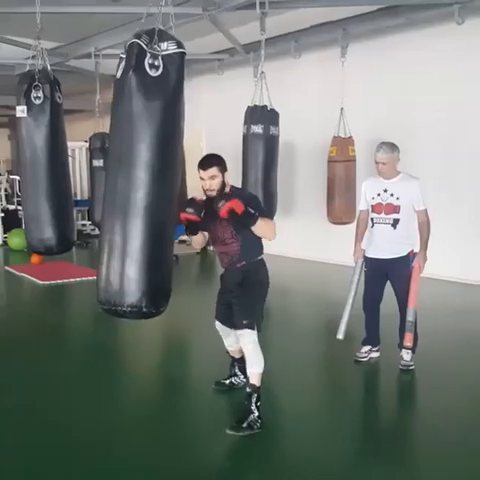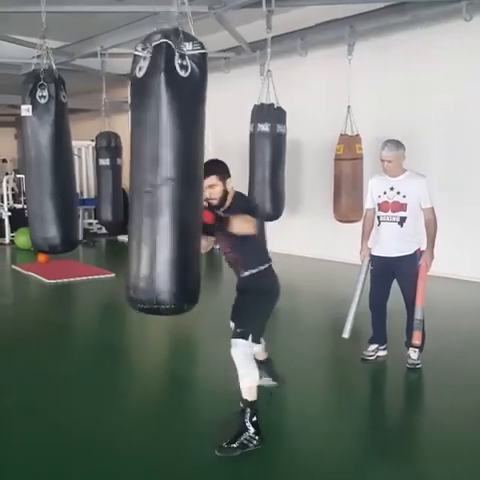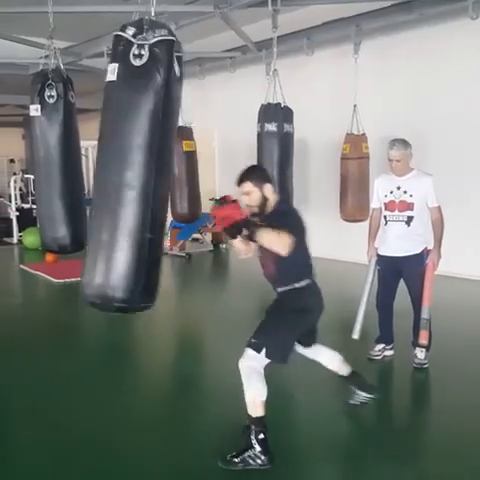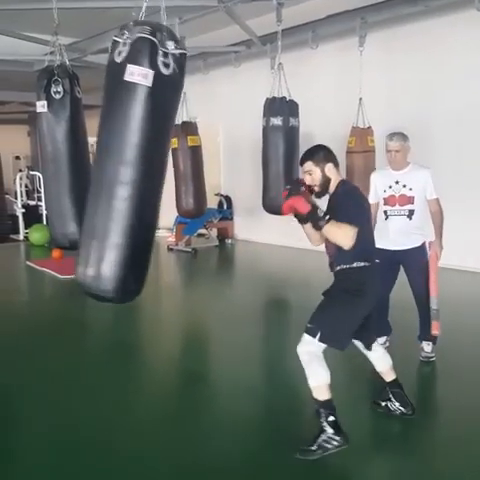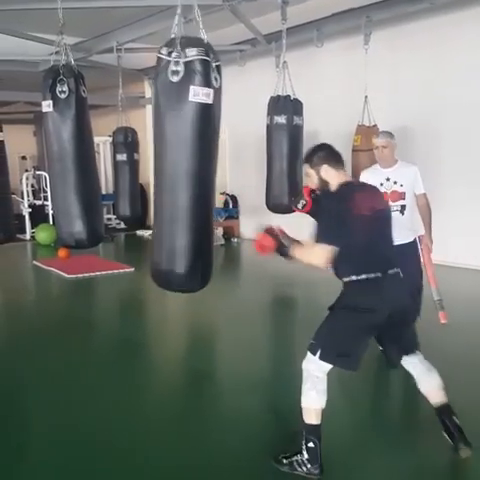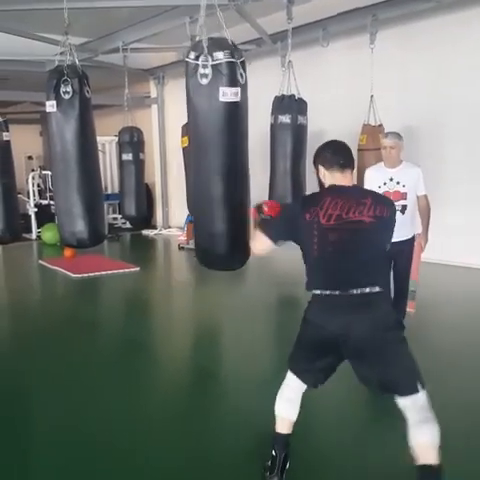
dt=0.5s
person 1, frame 1
left shoulder: (245, 198)
right shoulder: (207, 205)
left elbow: (270, 232)
right elbow: (198, 244)
left wrist: (244, 213)
right wrist: (192, 223)
left hip: (252, 274)
right hip: (230, 273)
left knee: (246, 335)
right knee: (223, 325)
left ankle: (254, 408)
right ankle: (240, 373)
person 1, frame 2
left shoulder: (243, 204)
right shoulder: (216, 209)
left elbow: (248, 227)
right elbow: (204, 245)
left wrist: (212, 220)
left hip: (261, 282)
right hip: (249, 282)
left knee: (240, 349)
right knee: (243, 331)
left ankle: (250, 428)
right ankle: (266, 372)
person 1, frame 3
left shoulder: (284, 216)
right shoulder: (266, 217)
left elbow: (283, 246)
right elbow: (245, 249)
left wrist: (246, 225)
right wrist: (235, 231)
left hip: (296, 300)
right hip: (302, 297)
left knee: (249, 362)
right knee: (307, 347)
left ankle: (258, 447)
right ankle: (361, 387)
person 1, frame 4
left shoulder: (348, 195)
right shoulder: (339, 197)
left elbow: (347, 240)
right elbow: (319, 239)
left wrist: (313, 213)
right wrist: (304, 211)
left hip: (354, 282)
right hip: (361, 282)
left knee: (308, 347)
right knee: (365, 341)
left ankle: (331, 429)
right ankle: (399, 399)
person 1, frame 5
left shoulder: (335, 202)
right shoulder: (372, 194)
left elbow: (320, 257)
left wrist: (283, 245)
right wrist: (315, 206)
left hip: (363, 295)
right hip: (394, 289)
left knee: (314, 366)
right knee: (412, 357)
right ankle: (454, 429)
person 1, frame 6
left shoulder: (304, 207)
right shoulder: (383, 206)
left elbow: (257, 245)
left wrist: (263, 220)
left hip: (324, 311)
right hip: (373, 311)
left knee: (295, 381)
right knee: (414, 400)
person 2, frame 1
left shoulder: (412, 184)
right shoulder: (369, 184)
left elbow: (423, 219)
left wrist: (422, 251)
right wrist: (358, 245)
left hip: (402, 256)
right hip: (373, 255)
left knee: (406, 305)
right knee: (370, 302)
left ankle: (407, 350)
right ankle: (371, 345)
person 2, frame 2
left shoulder: (418, 182)
right shoulder: (375, 182)
left elbow: (430, 217)
left wrist: (429, 249)
right wrist: (364, 243)
left hip: (408, 254)
right hip: (379, 254)
left knee: (413, 303)
right knee: (376, 301)
left ankle: (414, 348)
right ankle: (378, 344)
person 2, frame 3
left shoulder: (425, 181)
right shoulder: (381, 182)
left elbow: (436, 216)
left wrist: (436, 248)
right wrist: (371, 244)
left hip: (415, 254)
right hip: (386, 253)
left knee: (420, 303)
right knee: (383, 301)
left ankle: (421, 348)
right ankle: (385, 343)
person 2, frame 4
left shoulder: (423, 174)
right shoulder: (377, 176)
left elbow: (434, 207)
right elbow: (372, 209)
left wrist: (438, 240)
left hip: (414, 246)
right hip: (383, 247)
left knee: (422, 295)
right knee: (379, 294)
left ankle: (427, 340)
right ankle: (382, 335)
person 2, frame 5
left shoulder: (411, 171)
right shoulder: (367, 175)
left elbow: (422, 202)
left wrist: (427, 233)
left hip: (406, 240)
left knee: (414, 283)
person 2, frame 6
left shoulder: (414, 172)
right shoulder: (371, 173)
left elbow: (423, 201)
left wrist: (424, 232)
left hip: (405, 238)
left knee: (402, 280)
left ankle: (397, 318)
